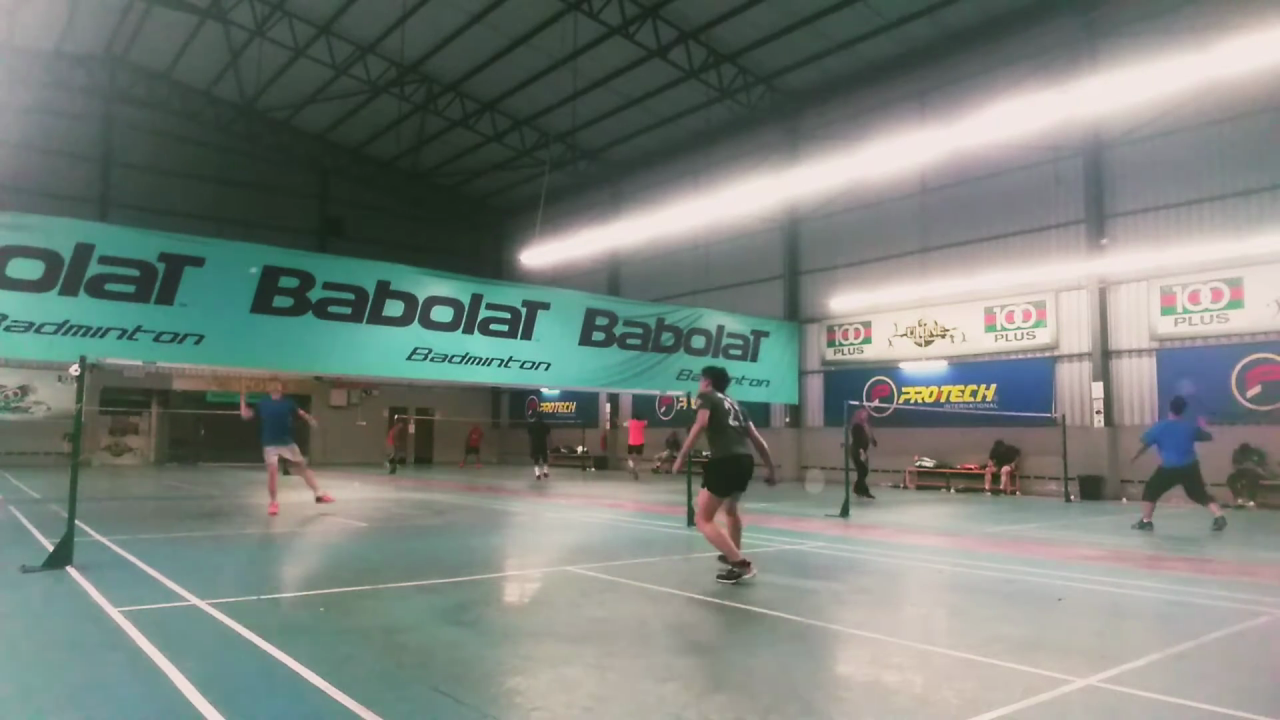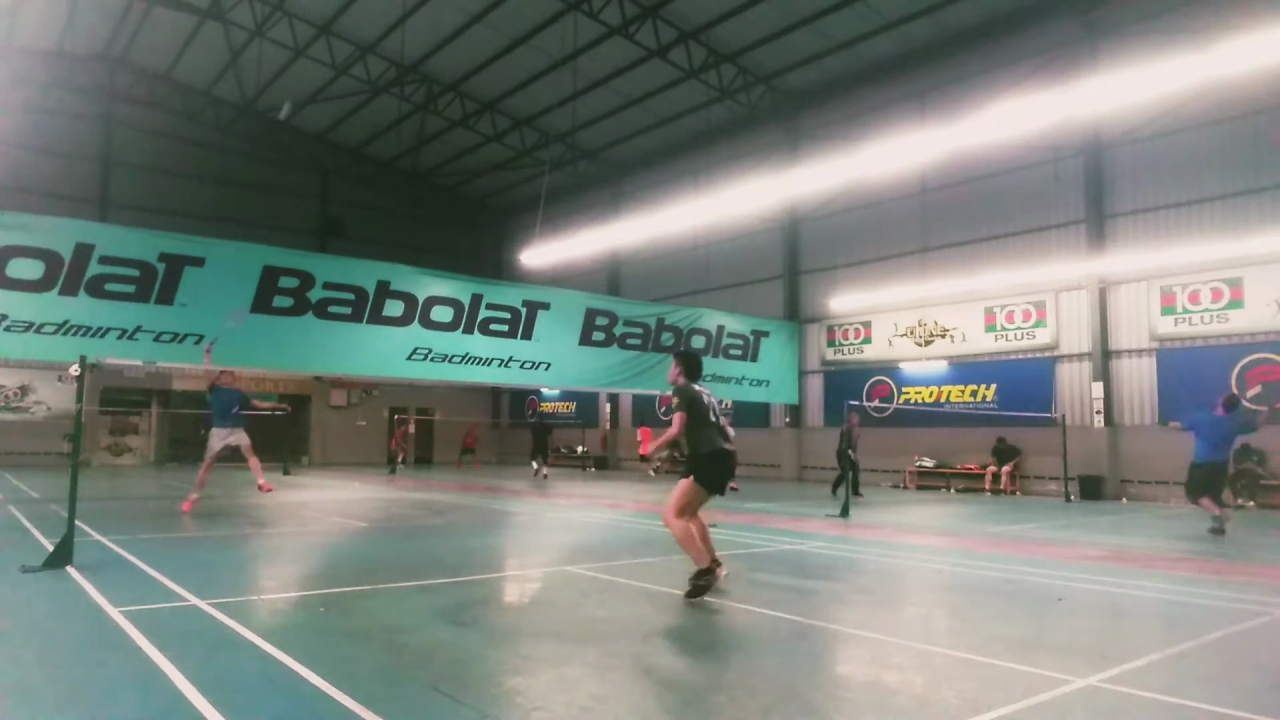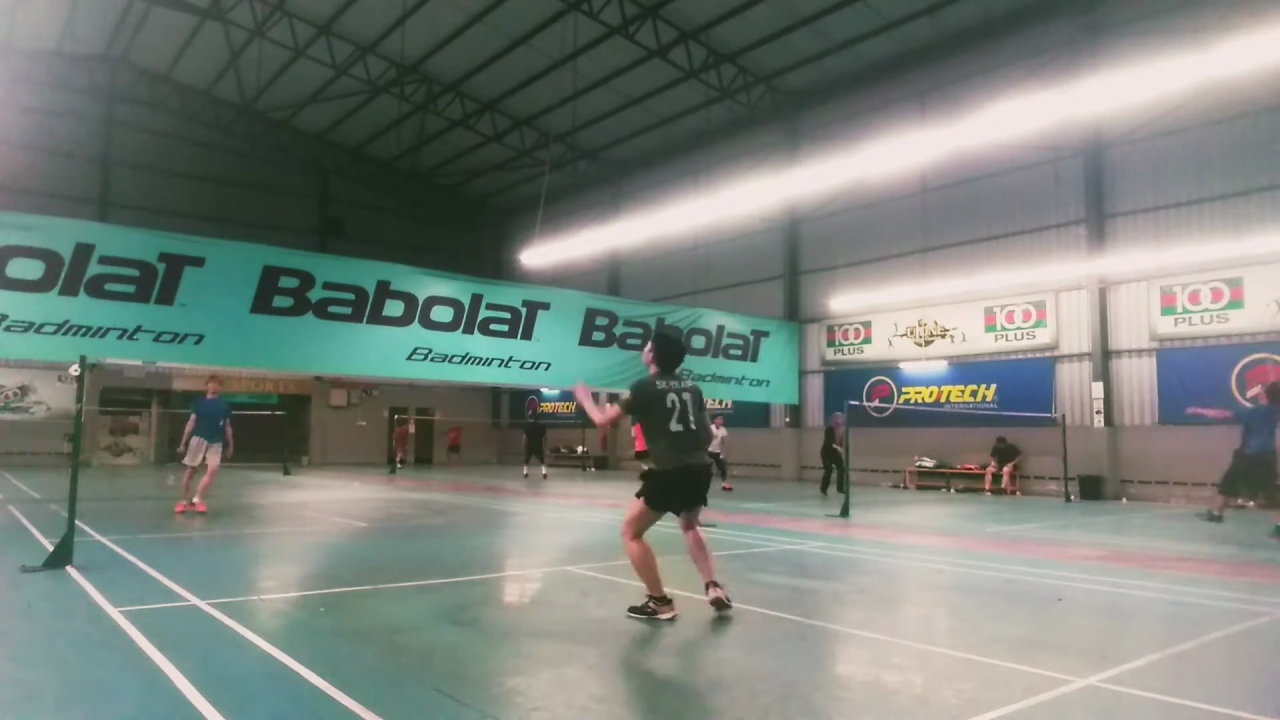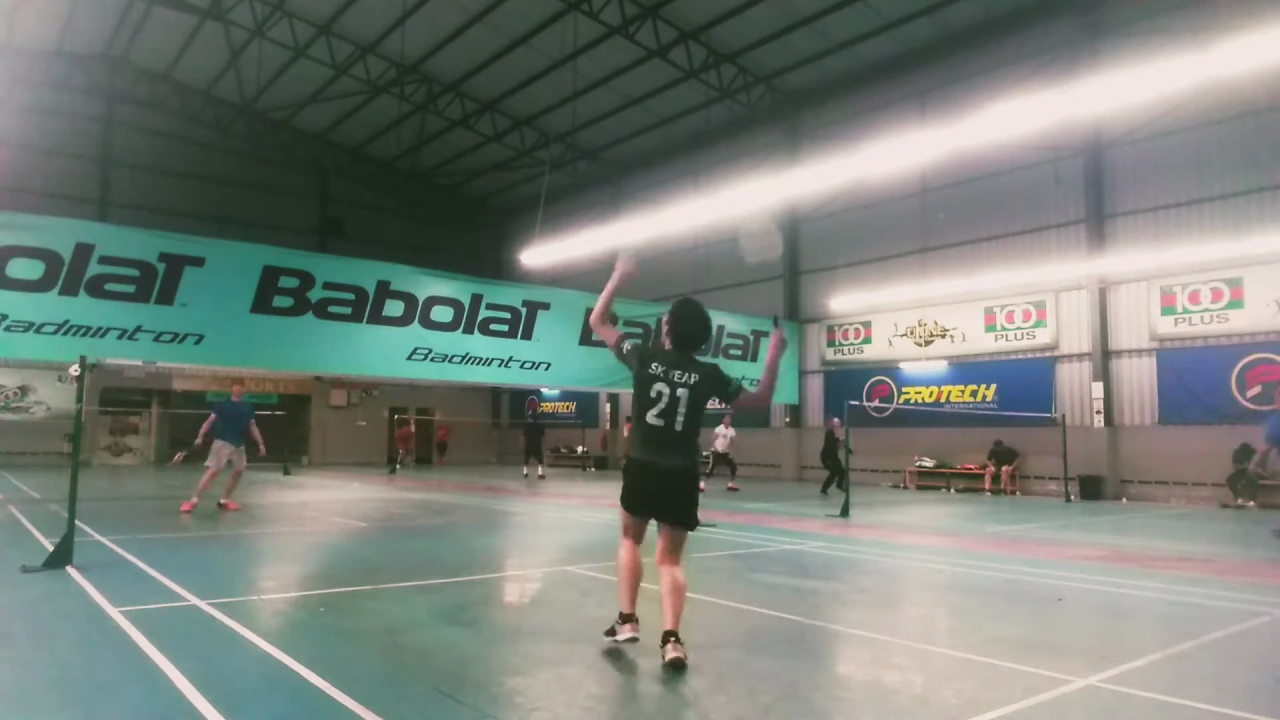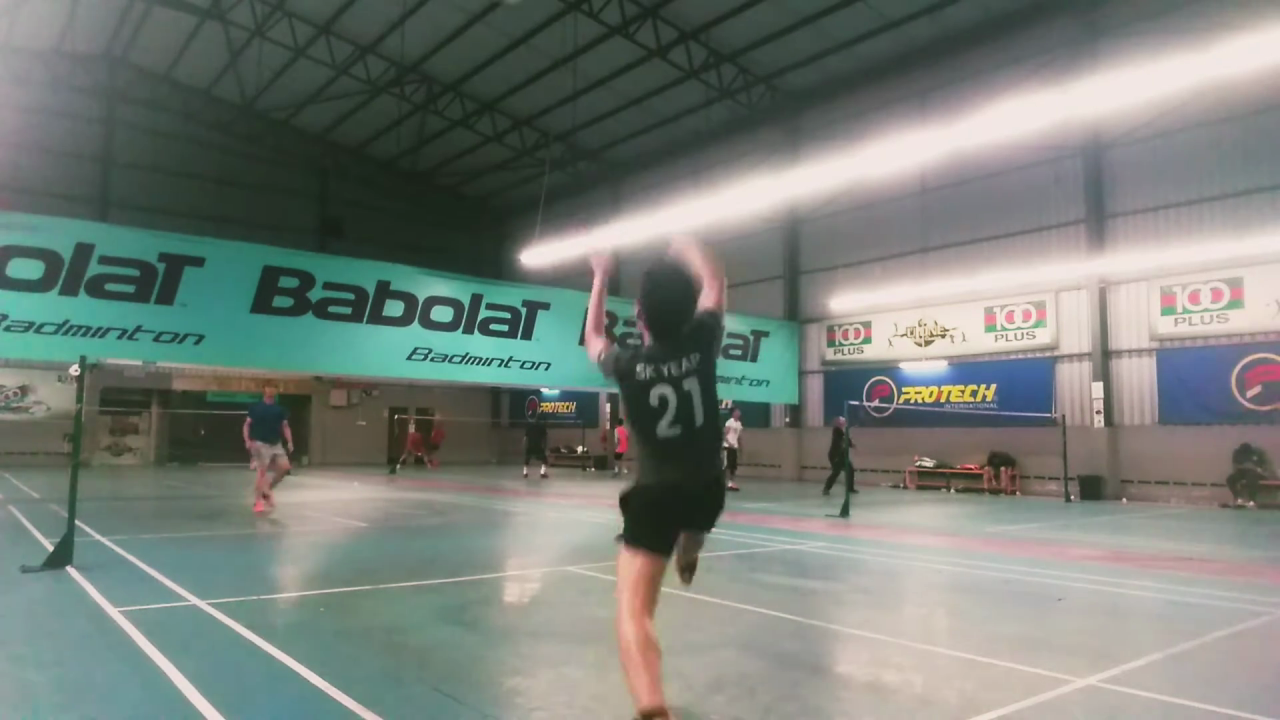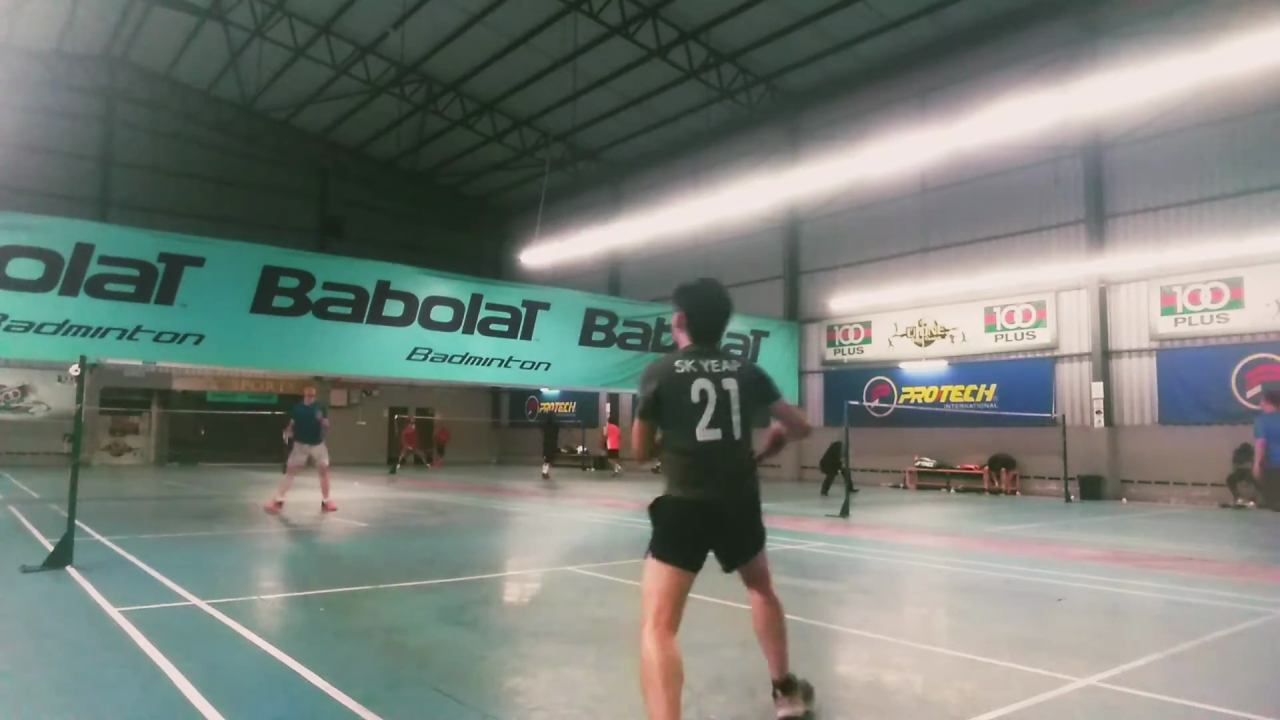
dt=0.3s
person 1, frame 1
left shoulder: (706, 396)
right shoulder: (733, 404)
left elbow: (700, 425)
right elbow: (758, 441)
left wrist: (681, 455)
right wrist: (770, 470)
left hip: (726, 462)
right hip: (744, 461)
left knee: (703, 519)
right knee: (730, 507)
left ankle: (738, 562)
right ankle: (735, 556)
person 1, frame 2
left shoulder: (682, 390)
right shoulder: (704, 394)
left elbow: (677, 429)
right elbow: (726, 433)
left wrist: (654, 447)
left hip: (709, 458)
right hip: (723, 456)
left knee: (672, 514)
right knee: (688, 513)
left ankle: (705, 570)
right ankle: (712, 564)
person 1, frame 3
left shoulder: (644, 388)
right shoulder: (691, 388)
left elbow: (604, 420)
right elbow: (706, 432)
left wrist: (585, 399)
left hip: (666, 474)
right hip: (698, 470)
left knee: (631, 533)
right knee: (691, 530)
left ankle: (660, 601)
right ankle: (714, 587)
person 1, frame 4
left shoulder: (643, 359)
right shoulder: (709, 375)
left elbow: (598, 323)
right elbow: (758, 400)
left wrist: (618, 276)
right wrist: (774, 354)
left hip: (642, 470)
right hip: (682, 476)
left knee: (630, 541)
right knee: (669, 562)
left ankle: (626, 620)
right ankle: (671, 640)
person 1, frame 5
left shoulder: (628, 363)
right shoulder: (703, 341)
left elbow: (592, 339)
right elbow: (715, 288)
left wrist: (599, 279)
right wrist: (692, 253)
left hip: (658, 494)
right hip: (707, 488)
left knee: (633, 612)
right ankle: (687, 558)
person 1, frame 6
left shoulder: (660, 372)
right shoulder: (746, 370)
left elbow: (641, 448)
right elbow: (800, 427)
right wrist: (764, 447)
left hip: (686, 508)
right hip: (740, 501)
left knee: (657, 629)
right knee: (760, 586)
